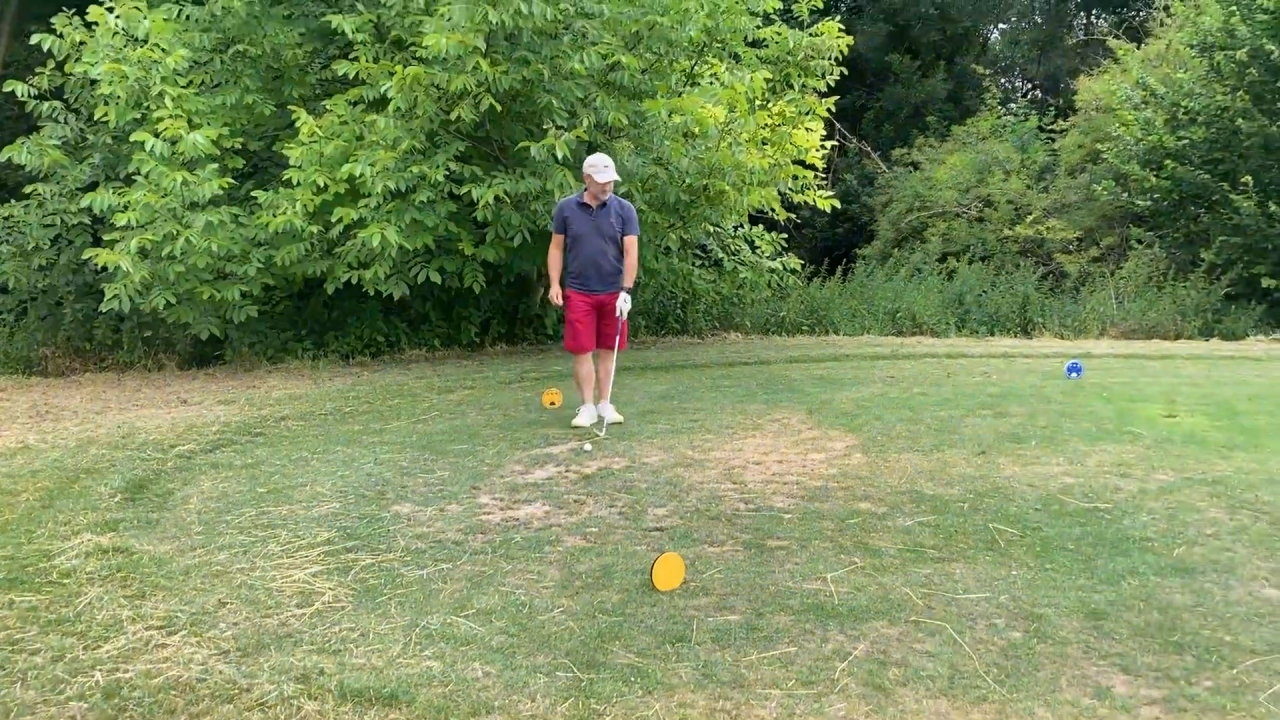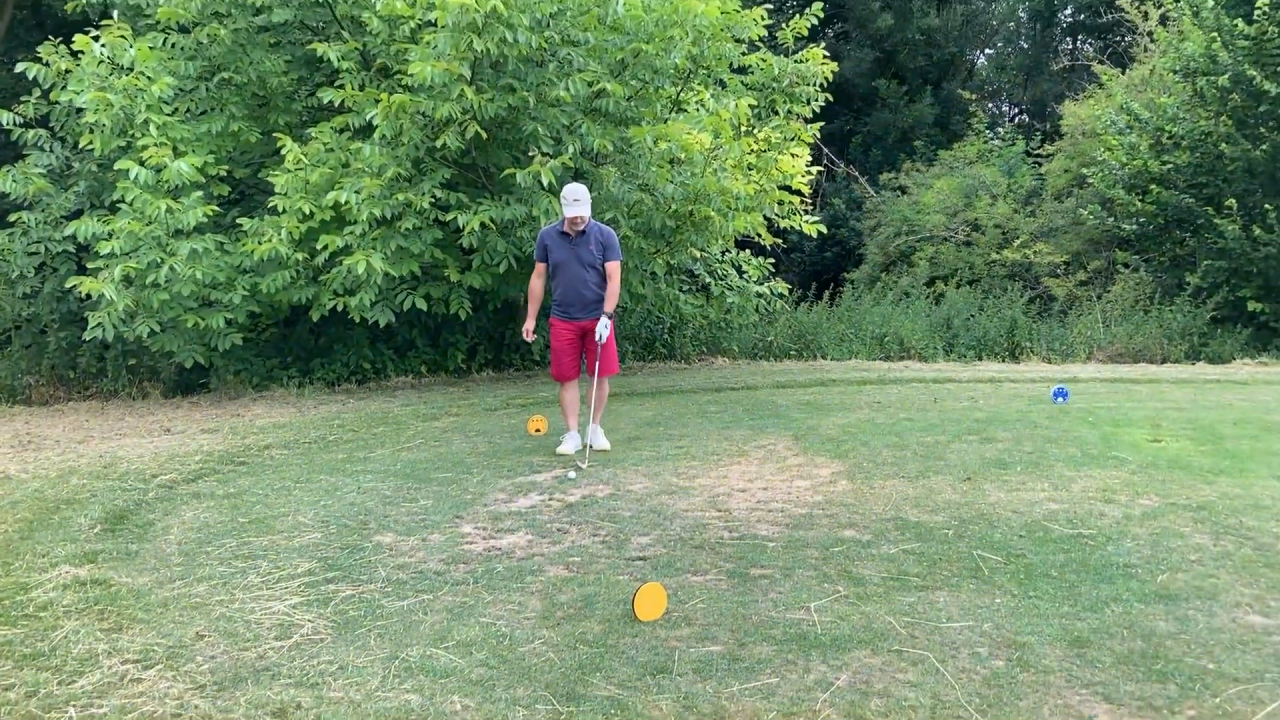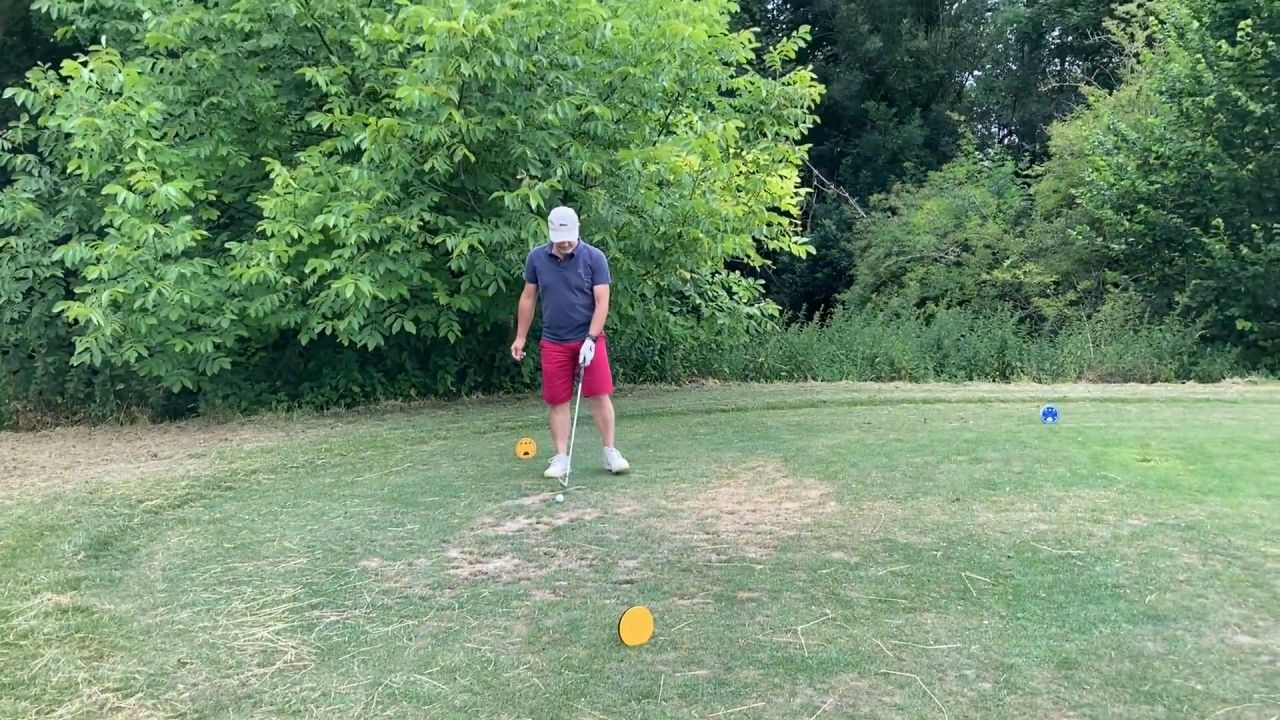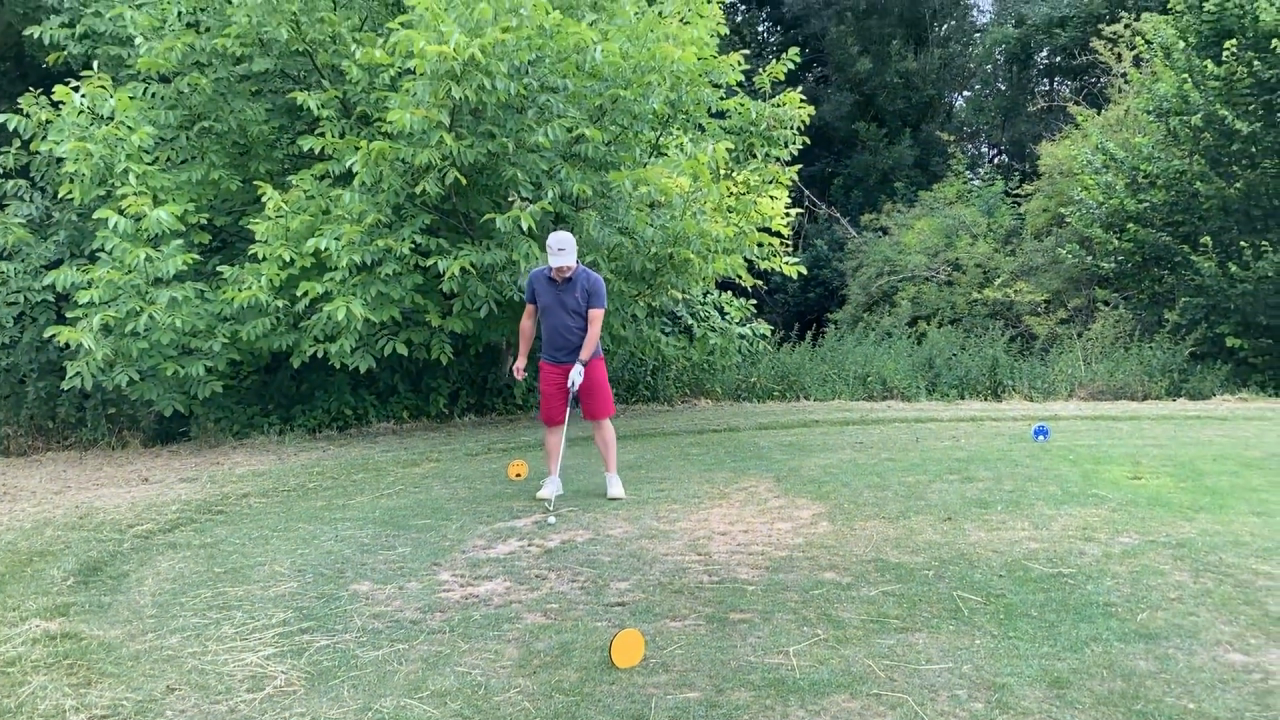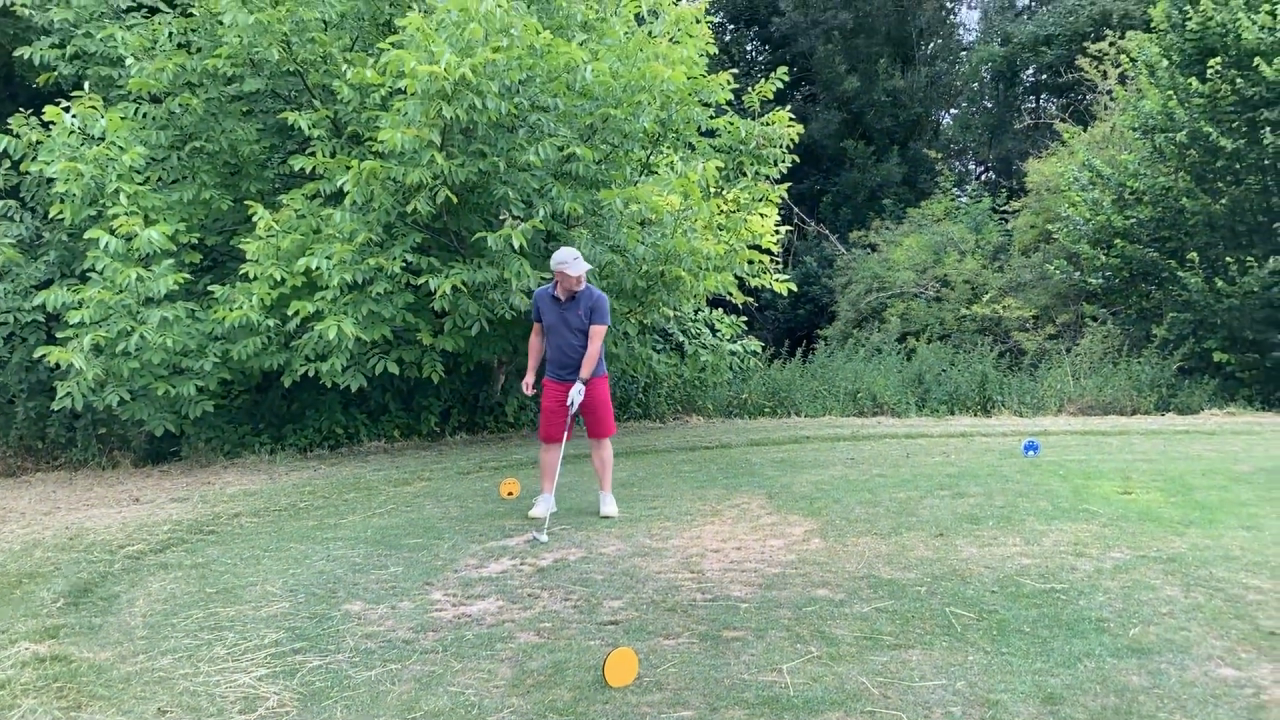
dt=0.2s
person 1, frame 1
left shoulder: (624, 209)
right shoulder: (566, 208)
left elbow: (631, 253)
right elbow: (556, 248)
left wrist: (626, 291)
right wrist: (554, 284)
left hip: (613, 293)
right hip: (577, 293)
left knee: (607, 350)
right knee: (581, 351)
left ankle: (604, 404)
right ankle: (587, 407)
person 1, frame 2
left shoulder: (605, 235)
right shoulder: (547, 236)
left elbow: (614, 279)
right elbow: (538, 278)
left wrist: (606, 317)
right wrist: (531, 318)
left hip: (597, 318)
right hip: (562, 320)
left knee: (601, 375)
right knee: (566, 379)
left ankle: (595, 428)
right ankle: (572, 435)
person 1, frame 3
left shoulder: (595, 258)
right shoulder: (536, 257)
left elbow: (602, 302)
right elbow: (527, 298)
left wrist: (591, 339)
right wrist: (521, 336)
left hip: (588, 339)
right hip: (553, 342)
left knee: (600, 395)
right knee: (557, 401)
left ankle: (610, 450)
right ankle: (561, 457)
person 1, frame 4
left shoulder: (593, 281)
right shoulder: (535, 279)
left elbow: (595, 327)
right elbow: (528, 319)
left wrist: (581, 363)
right wrist: (522, 356)
left hip: (588, 361)
right hip: (551, 364)
left knee: (601, 418)
right knee: (552, 423)
left ankle: (612, 477)
right ankle: (553, 479)
person 1, frame 5
left shoulder: (597, 299)
right shoulder: (540, 297)
left elbow: (595, 344)
right elbow: (537, 336)
left wrist: (581, 382)
right wrist: (530, 372)
left hip: (593, 379)
right hip: (554, 381)
left knee: (600, 438)
right knee: (549, 440)
left ankle: (606, 495)
right ankle: (546, 497)
